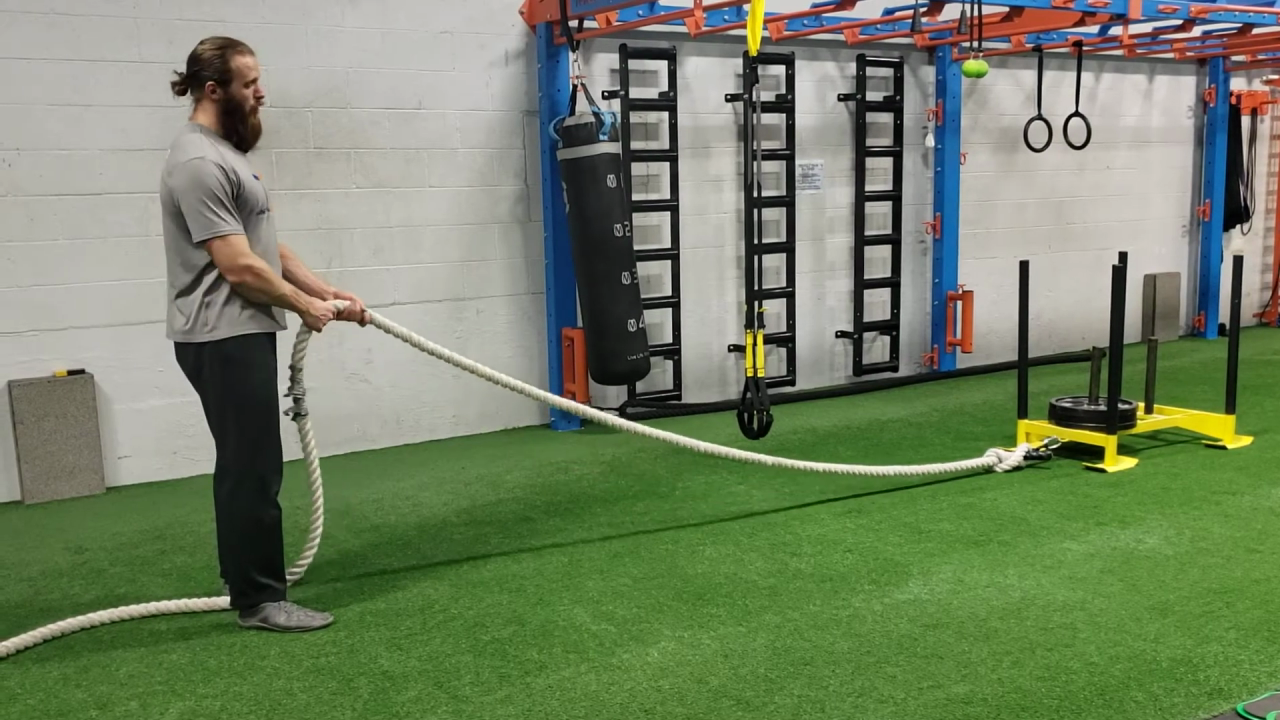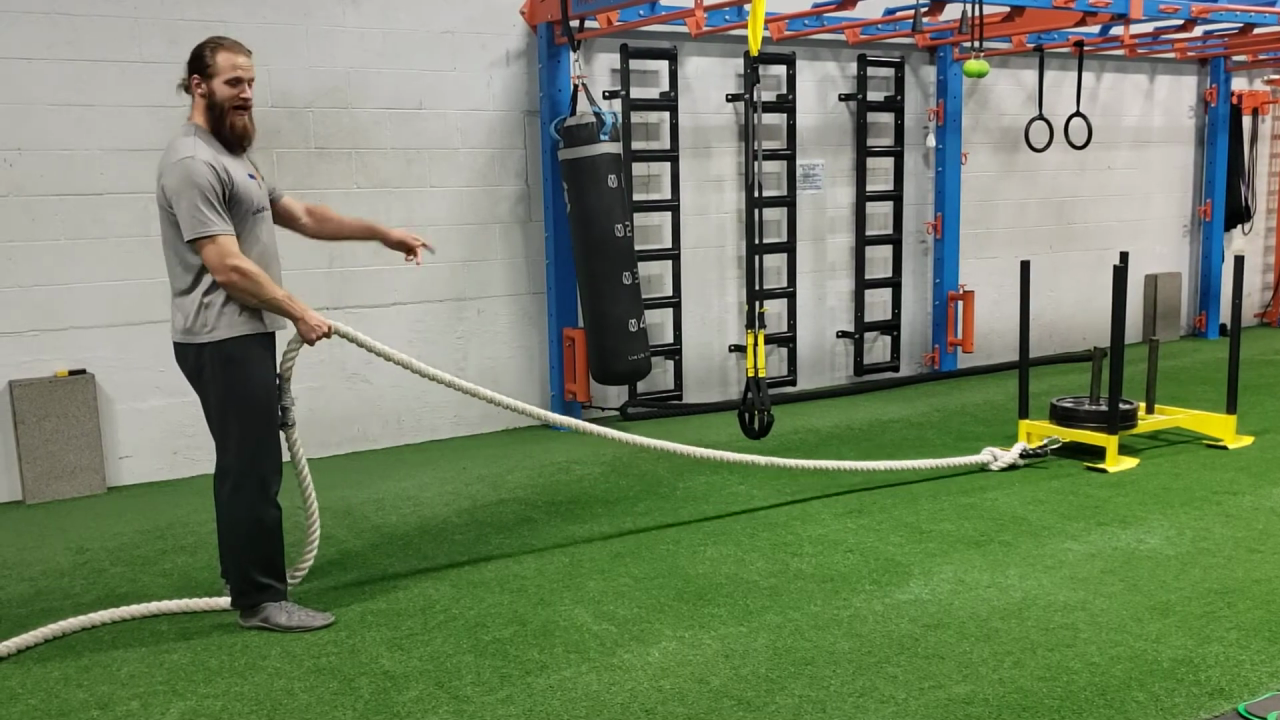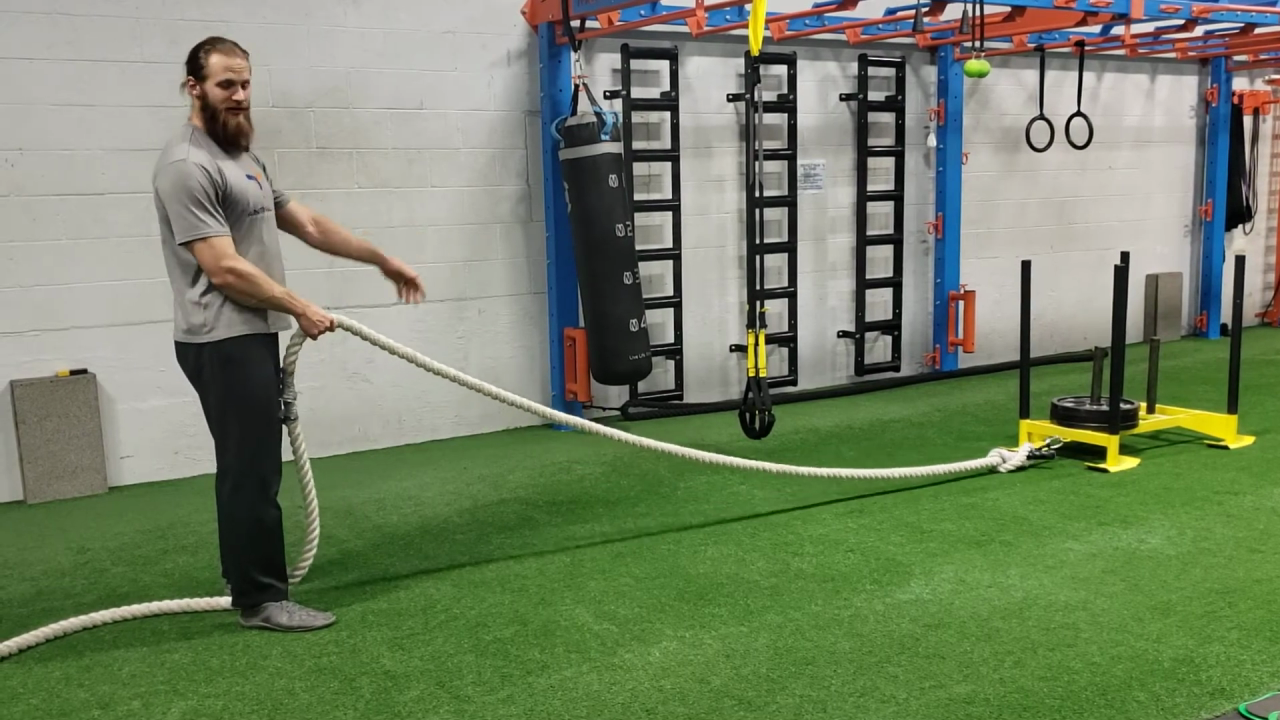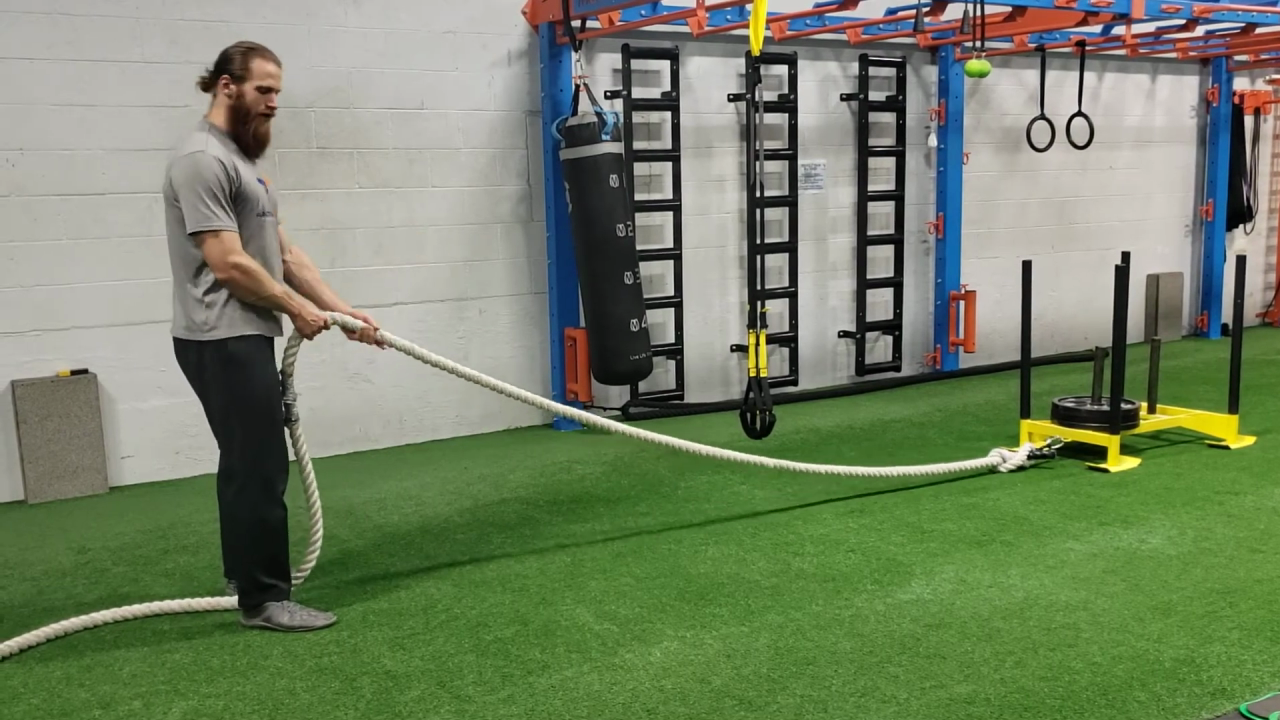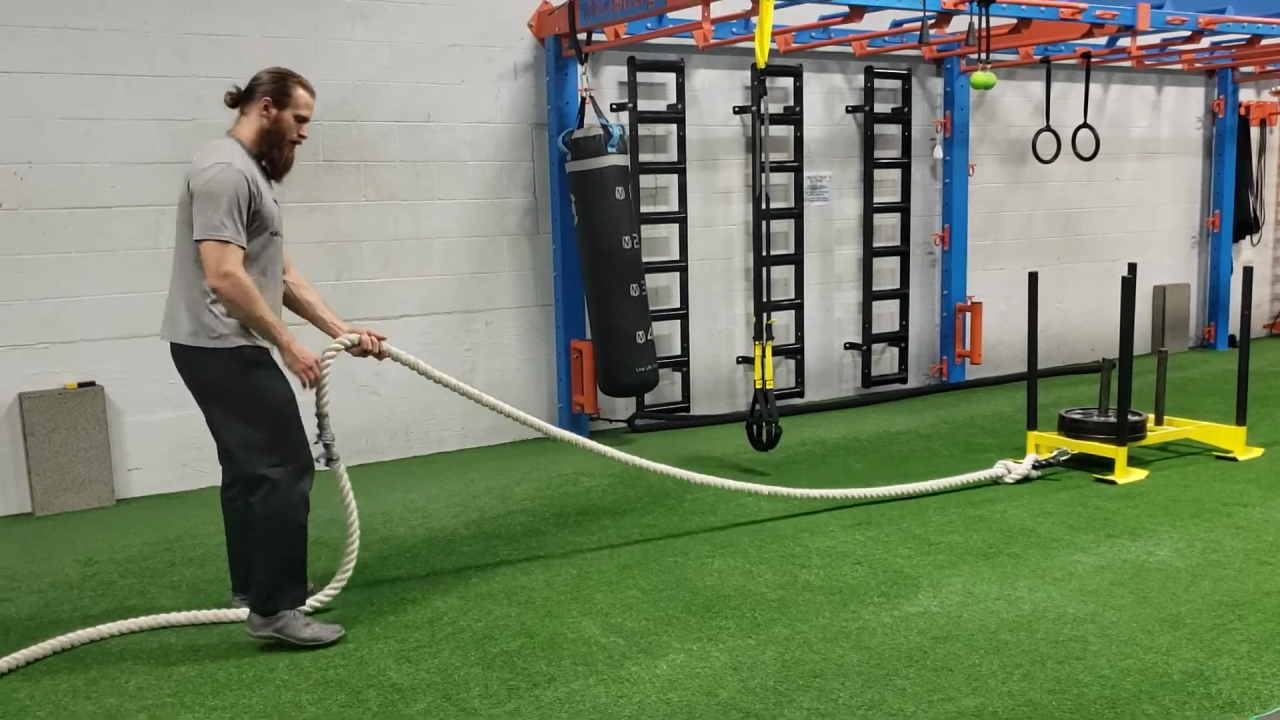
dt=0.3s
person 1, frame 1
left shoulder: (221, 153)
right shoulder: (200, 163)
left elbow: (266, 248)
right elbow: (240, 267)
left wrist: (324, 290)
right wrist: (304, 306)
left hip: (238, 335)
right hip: (225, 339)
left knee: (244, 464)
right knee: (252, 467)
left ankle: (245, 574)
right ankle: (259, 598)
person 1, frame 2
left shoulder: (232, 157)
right shoulder: (191, 163)
left elbow: (303, 216)
right elbow: (228, 268)
left wrist: (382, 232)
right wrist: (300, 313)
left hip: (241, 337)
right hip: (224, 342)
left knee: (244, 465)
right knee: (254, 469)
left ankle: (244, 576)
right ankle: (260, 598)
person 1, frame 3
left shoulder: (242, 158)
right shoulder: (187, 166)
left elbow: (308, 225)
right elbow: (225, 270)
left wrist: (385, 260)
right wrist: (301, 308)
left hip: (249, 336)
right hip: (224, 342)
left knee: (246, 465)
right knee: (252, 469)
left ankle: (246, 577)
right ankle: (261, 598)
person 1, frame 4
left shoulder: (240, 158)
right shoulder: (202, 159)
left elbow: (283, 253)
right elbow: (229, 264)
left wrist: (339, 308)
right wrist: (296, 310)
left hip: (239, 337)
right hip: (224, 341)
left knee: (247, 463)
right knee: (260, 467)
left ankle: (247, 575)
right ankle: (264, 598)
person 1, frame 5
left shoulder: (250, 173)
right shoulder: (225, 169)
left elbow: (281, 274)
right elbow: (225, 276)
left wrist: (340, 328)
right wrist: (287, 344)
left hip: (220, 347)
right hip: (223, 347)
left knee: (252, 467)
right knee: (285, 467)
left ankle: (253, 585)
right ankle: (276, 606)
